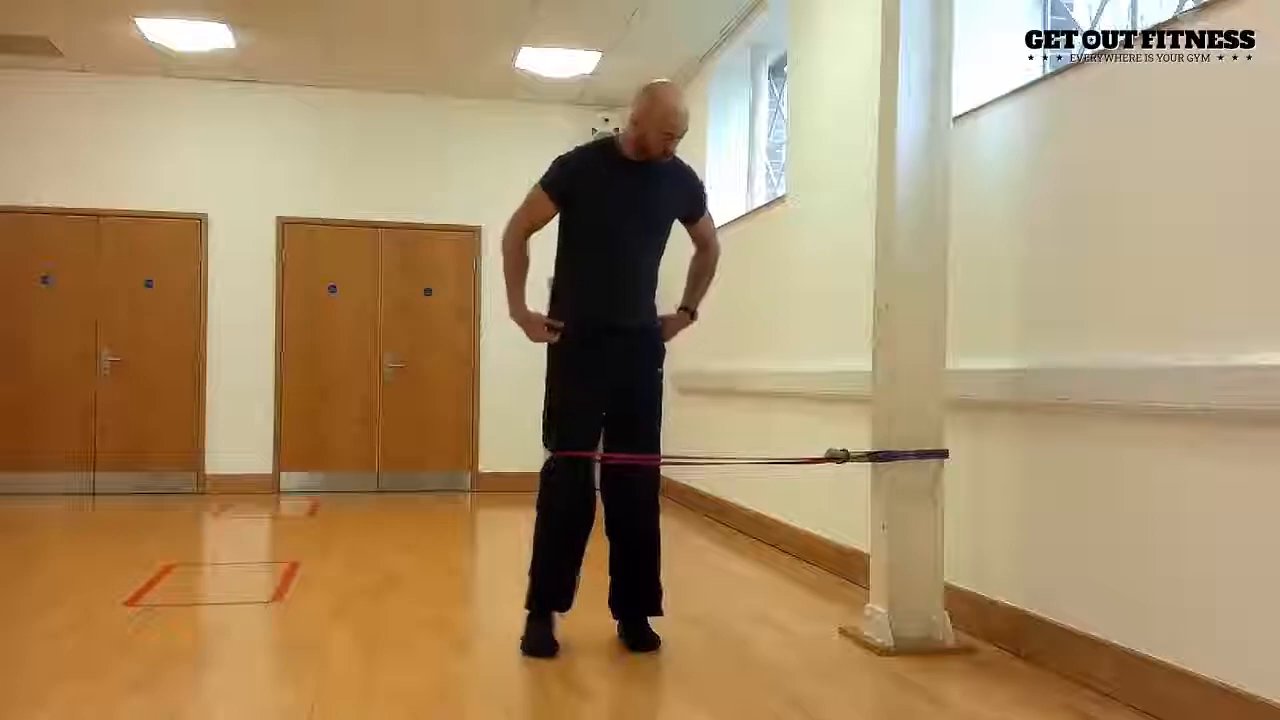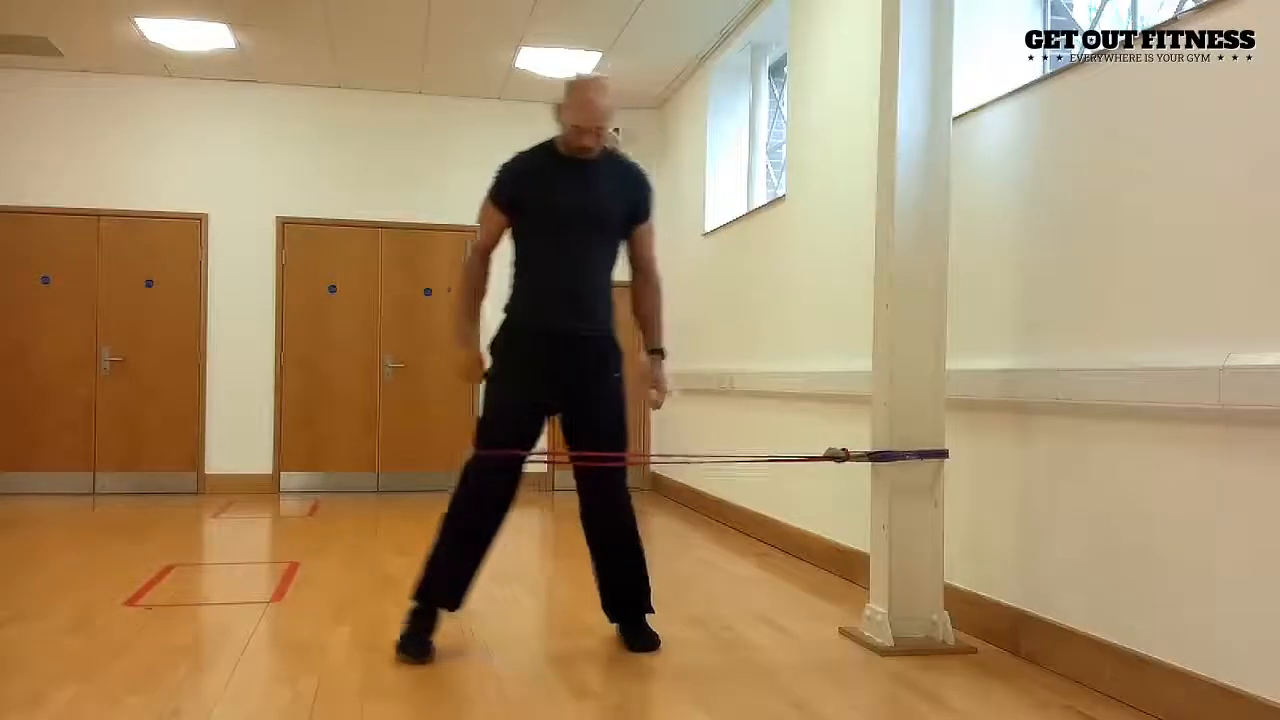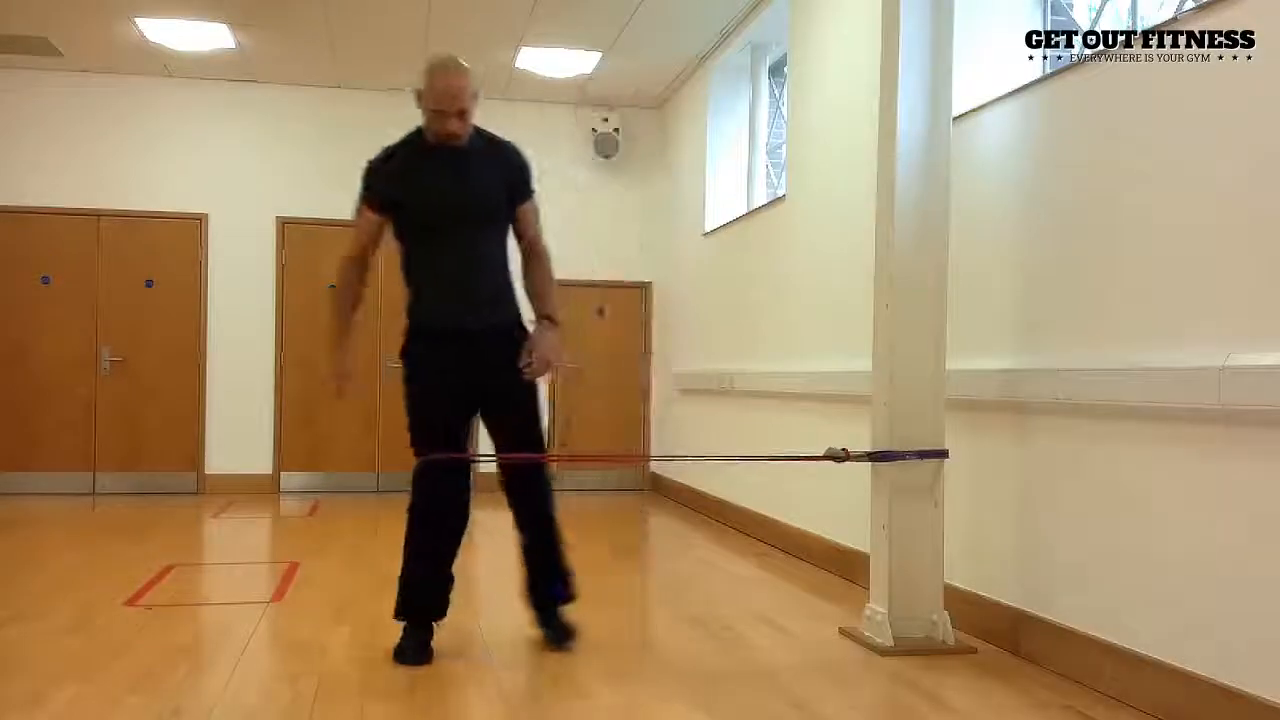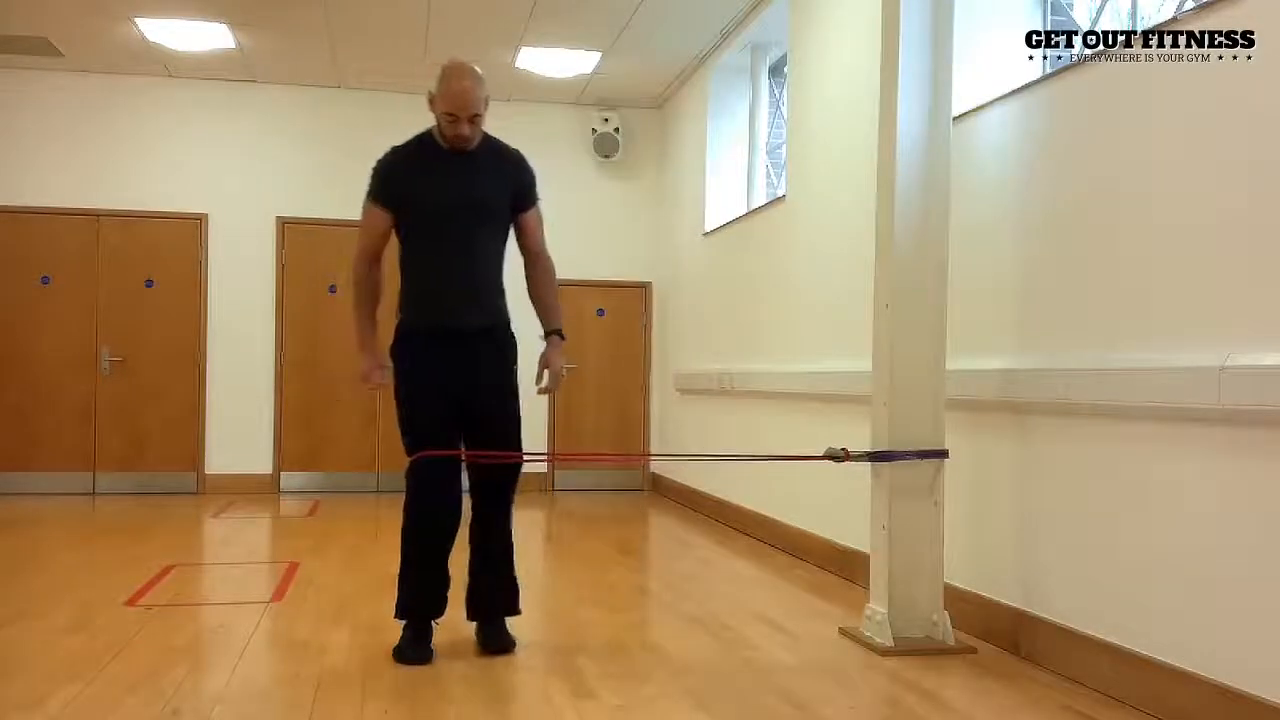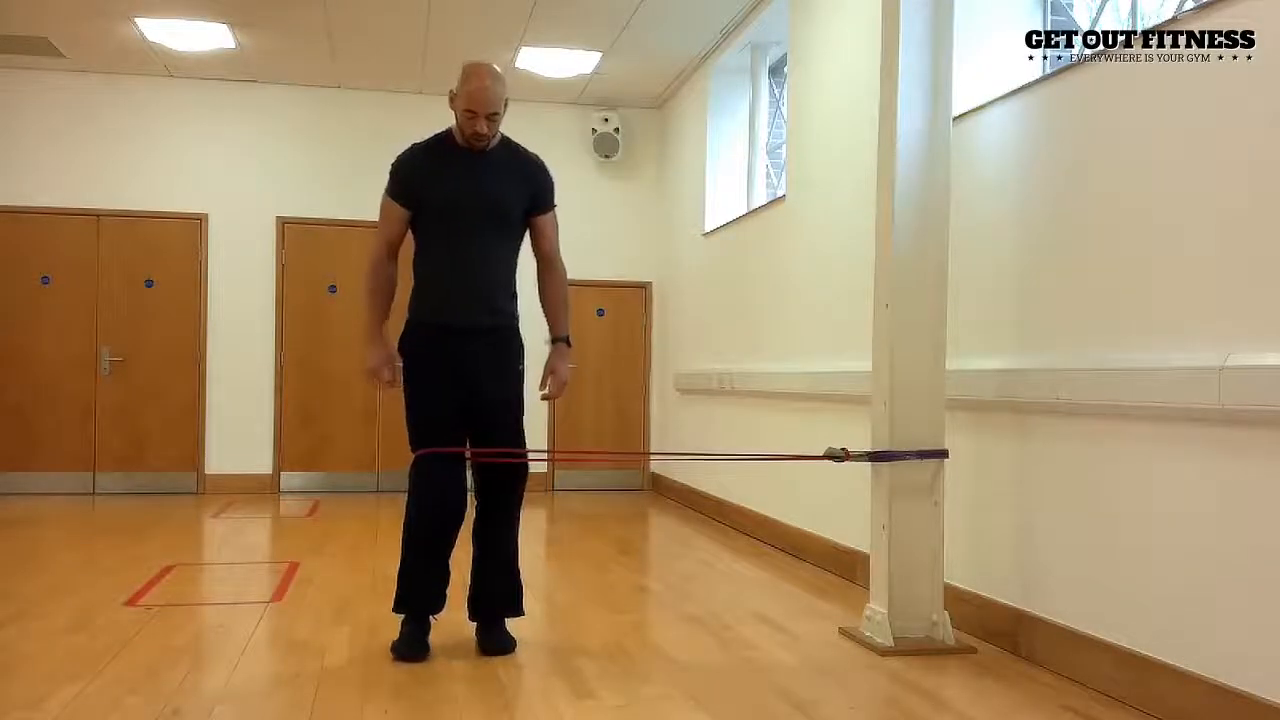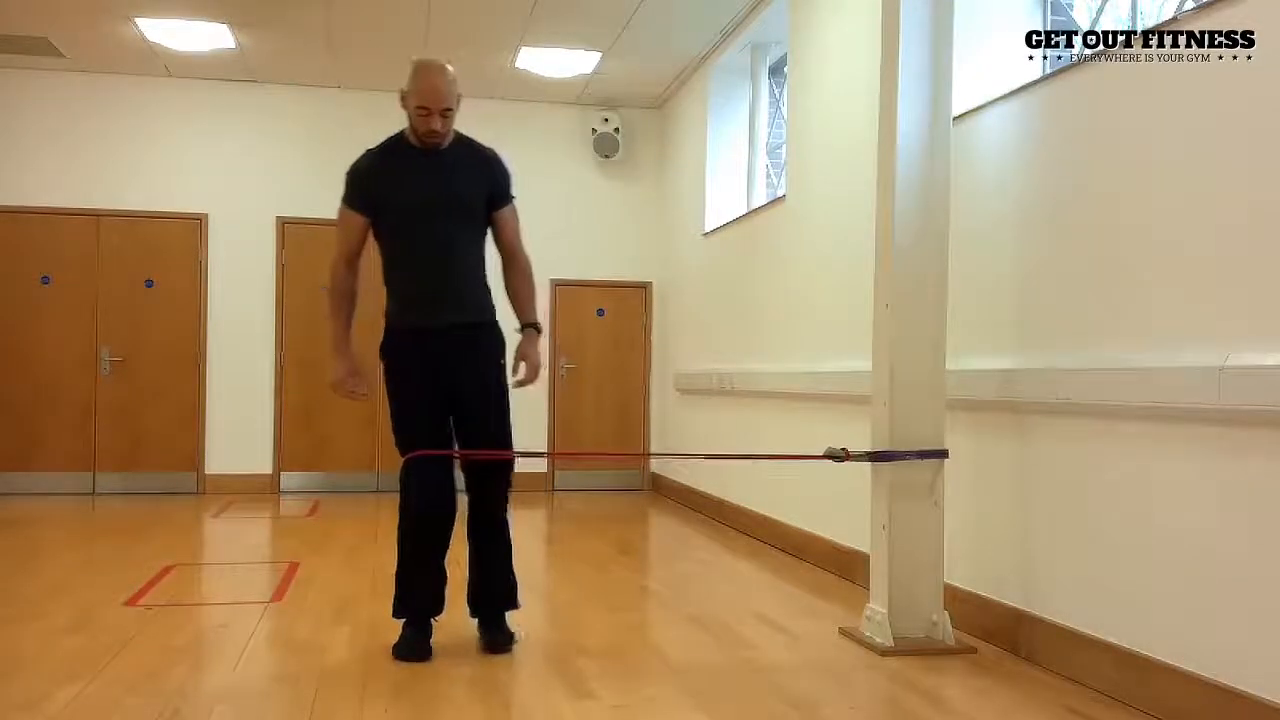
dt=0.5s
person 1, frame 1
left shoulder: (682, 182)
right shoulder: (578, 168)
left elbow: (708, 246)
right elbow: (517, 230)
left wrist: (687, 311)
right wrist: (519, 309)
left hip: (641, 345)
right hip: (577, 343)
left knee: (636, 481)
right knee: (568, 475)
left ankle: (634, 610)
right ankle: (542, 611)
person 1, frame 2
left shoulder: (629, 182)
right shoulder: (521, 173)
left elbow: (644, 272)
right elbow: (481, 255)
left wrist: (654, 352)
right wrist: (467, 337)
left hip: (595, 350)
right hip: (523, 345)
left knee: (606, 486)
right knee: (489, 476)
left ankle: (629, 613)
right ankle: (427, 610)
person 1, frame 3
left shoulder: (506, 160)
right shoulder: (391, 169)
left elbow: (533, 248)
right elbow: (358, 259)
left wrist: (547, 324)
right wrist: (341, 342)
left hip: (502, 338)
right hip: (432, 345)
left knee: (527, 472)
right knee: (439, 481)
left ankle: (548, 600)
right ankle: (419, 619)
person 1, frame 4
left shoulder: (512, 167)
right shoulder: (398, 167)
left elbow: (536, 257)
right elbow: (368, 260)
left wrist: (554, 335)
right wrist: (368, 344)
left hip: (491, 343)
right hip: (421, 345)
left knee: (497, 477)
right knee: (431, 482)
left ankle: (491, 611)
right ankle: (418, 618)
person 1, frame 5
left shoulder: (529, 172)
right shoulder: (417, 164)
left elbow: (550, 263)
right elbow: (385, 255)
left wrist: (561, 344)
right wrist: (377, 338)
left hip: (499, 343)
right hip: (430, 343)
left knee: (504, 478)
right knee: (436, 478)
left ankle: (492, 612)
right ankle: (417, 613)
person 1, frame 6
left shoulder: (485, 165)
right shoulder: (372, 171)
left elbow: (514, 255)
right elbow: (346, 263)
left wrist: (530, 331)
right wrist: (342, 350)
left hip: (477, 339)
right hip: (409, 345)
left knee: (491, 475)
right knee: (426, 483)
left ankle: (493, 611)
right ankle: (417, 617)
